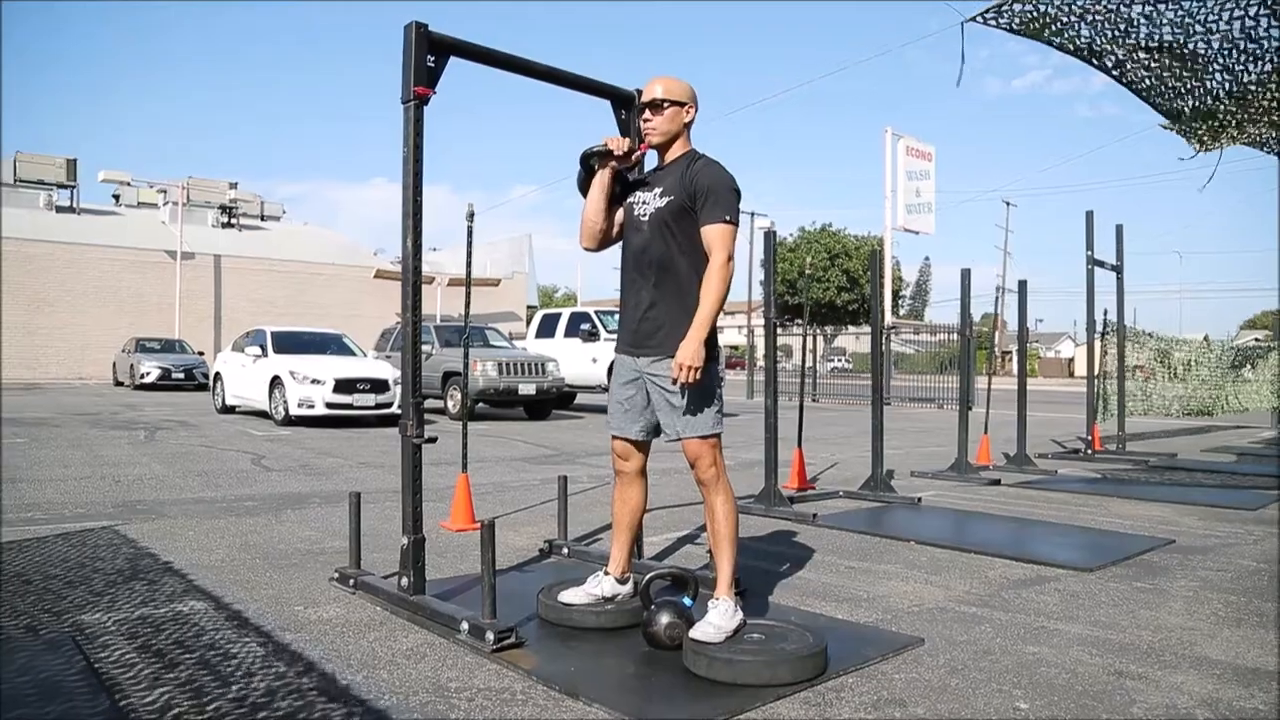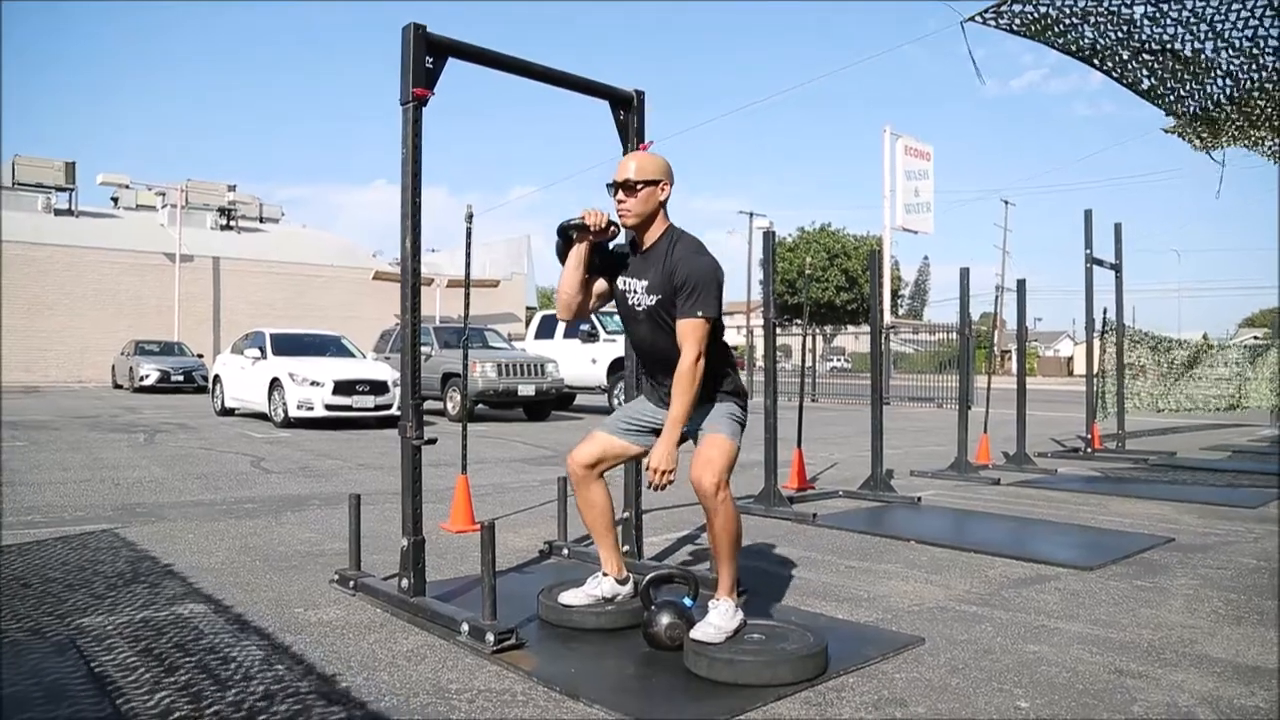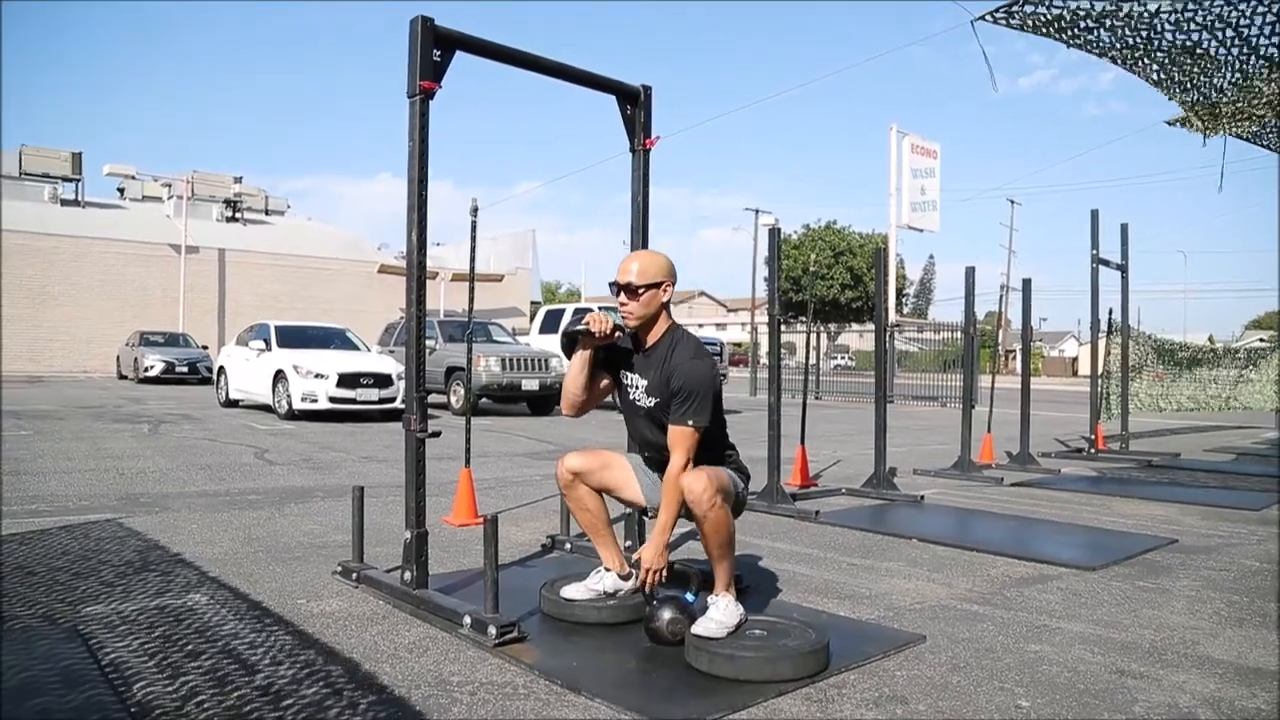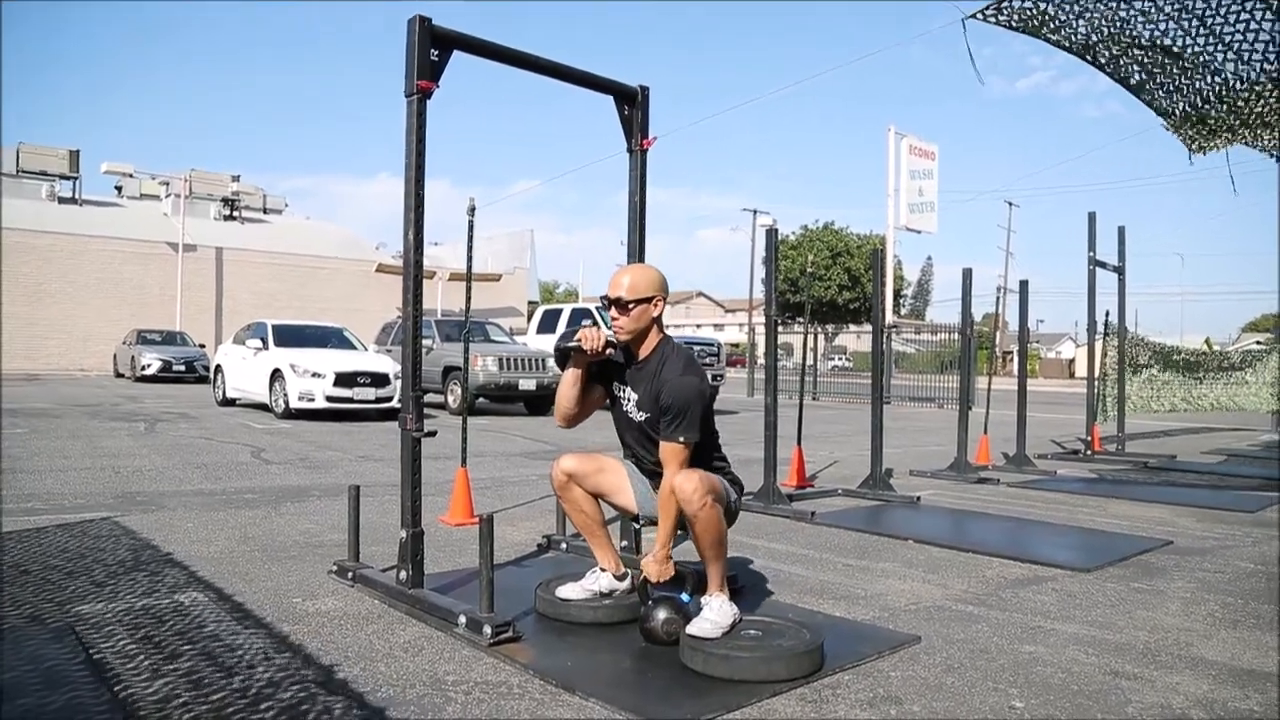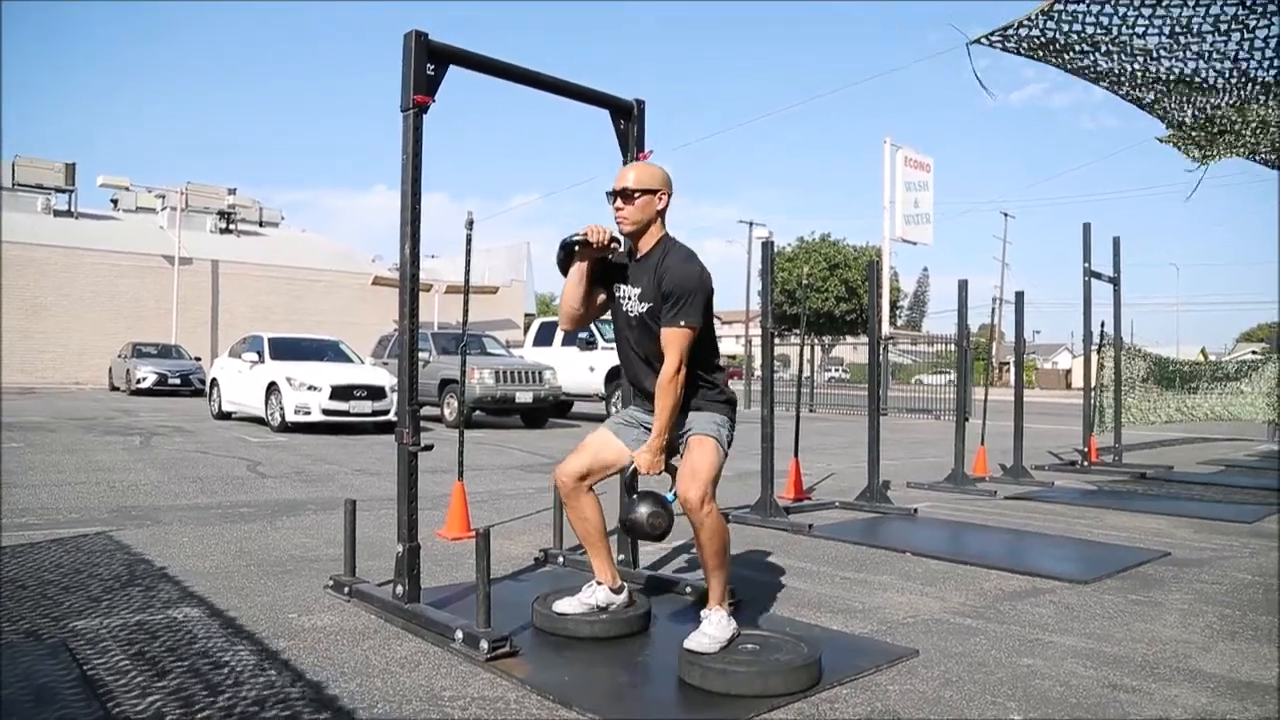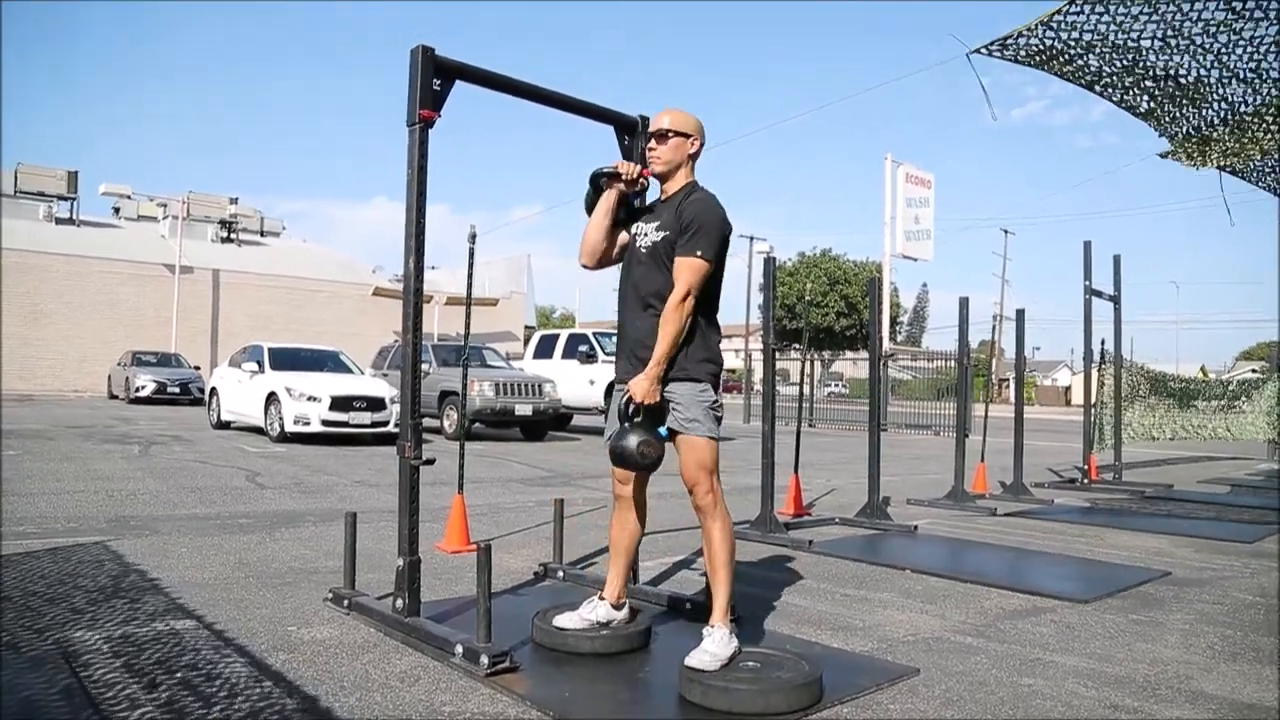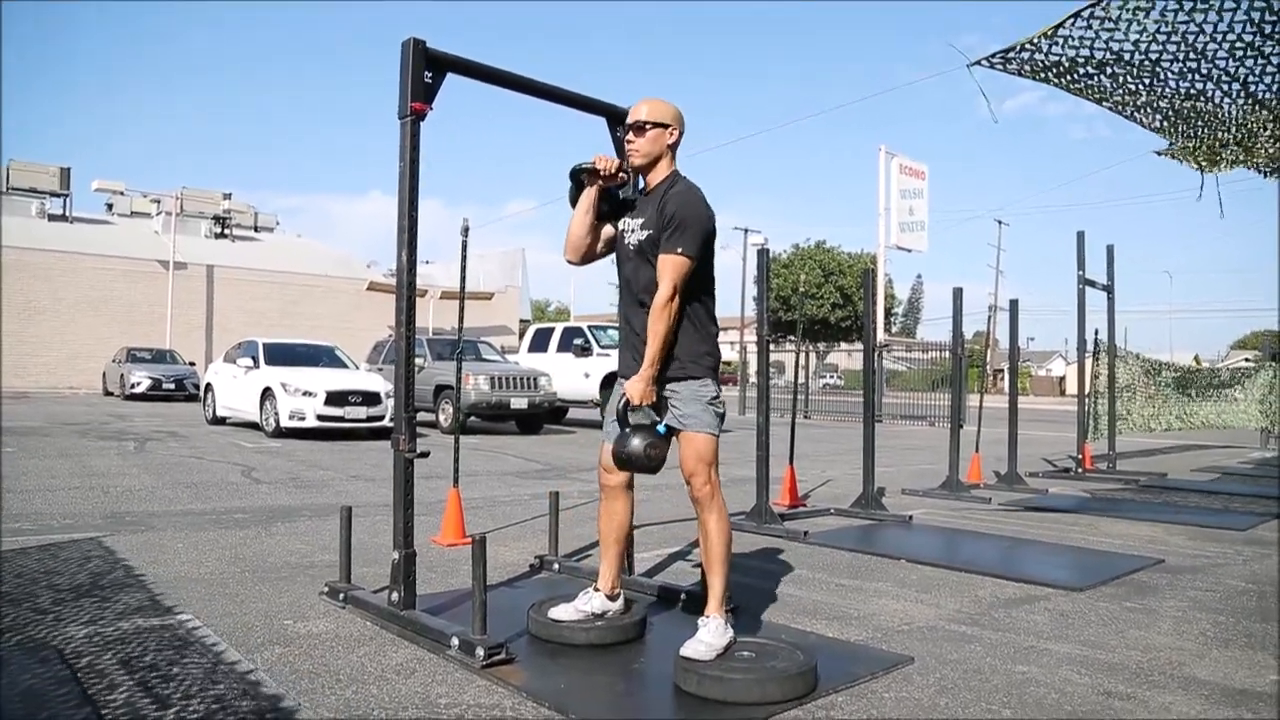
dt=0.7s
person 1, frame 1
left shoulder: (707, 176)
right shoulder: (640, 185)
left elbow: (720, 261)
right elbow: (592, 238)
left wrist: (696, 337)
right wrist: (607, 170)
left hip: (681, 350)
right hip: (631, 348)
left knee: (706, 466)
right knee: (626, 462)
left ankle: (725, 601)
right ankle: (616, 576)
person 1, frame 2
left shoulder: (690, 261)
right shoulder: (619, 258)
left elbow: (692, 359)
right elbow: (568, 311)
left wrist: (668, 442)
right wrist: (583, 244)
left hip: (714, 399)
right hip: (656, 398)
left knee: (706, 478)
right knee: (581, 462)
left ankle: (726, 602)
right ankle: (615, 577)
person 1, frame 3
left shoulder: (690, 363)
right shoulder: (621, 347)
left elbow: (683, 461)
right elbow: (572, 405)
left wrist: (658, 542)
right wrist: (587, 346)
left hip: (717, 476)
right hip: (656, 471)
left knee: (697, 486)
right knee: (571, 468)
left ankle: (725, 598)
right ankle: (617, 571)
person 1, frame 4
left shoulder: (679, 378)
right shoulder: (613, 358)
left elbow: (675, 475)
right elbow: (566, 417)
left wrist: (661, 552)
right wrist: (578, 361)
left hip: (710, 488)
left knee: (688, 488)
right knee: (566, 470)
left ankle: (719, 598)
right ankle: (612, 572)
person 1, frame 5
left shoulder: (680, 268)
right shoulder: (616, 265)
left elbow: (674, 368)
right elbow: (570, 320)
left wrist: (655, 447)
right wrist: (584, 261)
left hip: (701, 407)
right hip: (643, 407)
left knee: (693, 494)
right knee: (569, 476)
left ankle: (718, 612)
right ankle: (609, 586)
person 1, frame 6
left shoulder: (701, 209)
right shoulder: (644, 214)
left elbow: (682, 297)
right elbow: (590, 257)
left wrist: (655, 372)
right wrist: (613, 193)
left hip: (685, 372)
right hip: (633, 370)
left knee: (703, 492)
right knee: (626, 487)
left ankle: (720, 628)
right ankle: (611, 602)
person 1, frame 7
left shoulder: (684, 202)
right shoulder: (629, 206)
left elbow: (667, 295)
right elbow: (576, 252)
left wrist: (648, 376)
right wrist: (593, 189)
left hip: (684, 369)
right hip: (634, 366)
left knee: (702, 485)
right knee: (612, 475)
left ankle: (716, 619)
right ankle: (606, 593)
